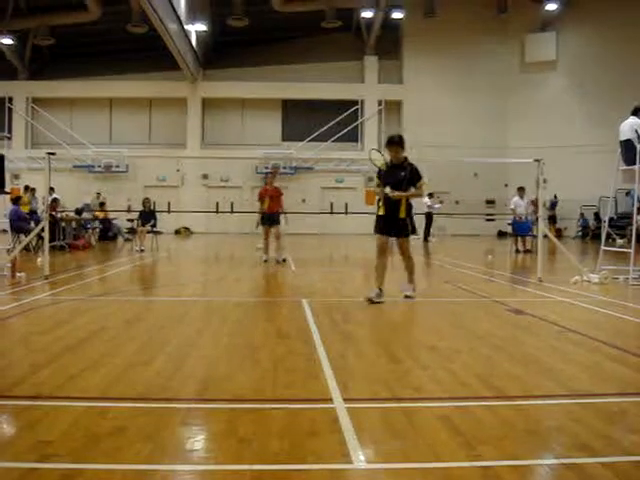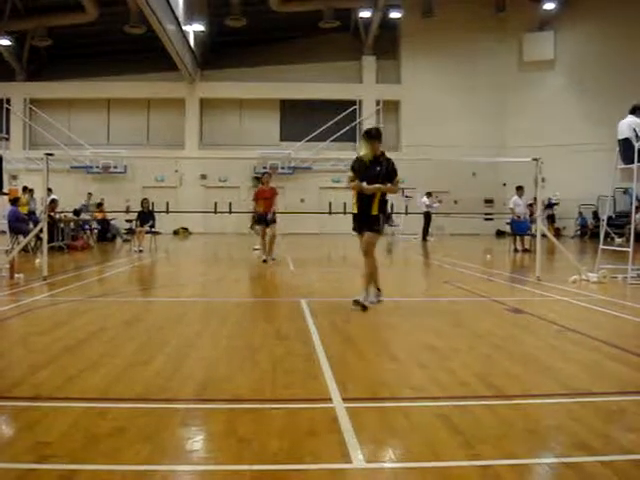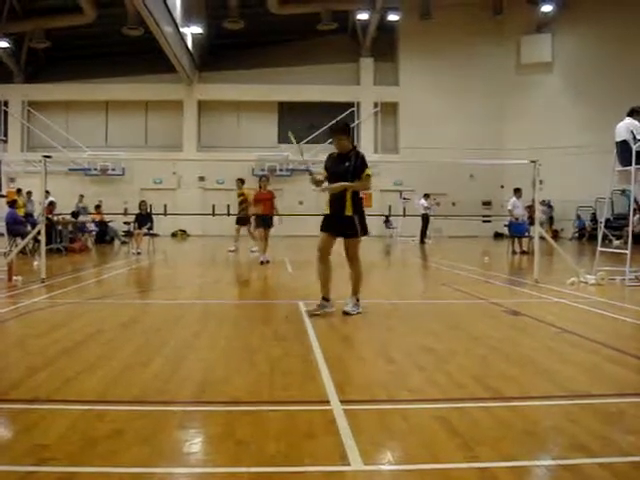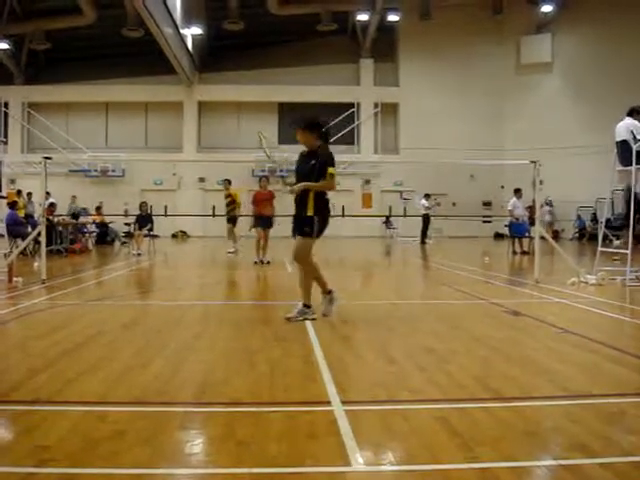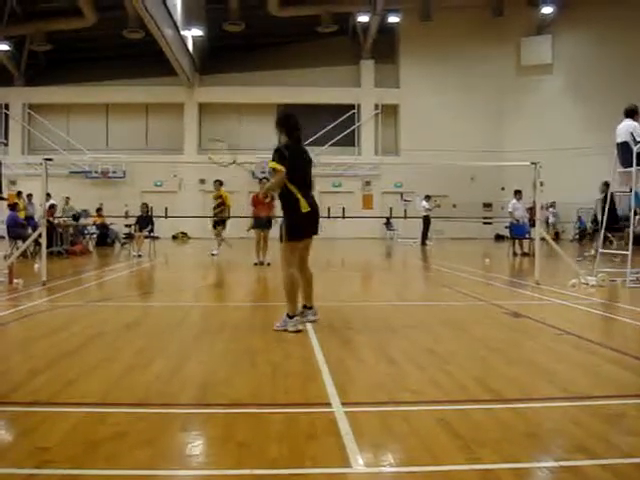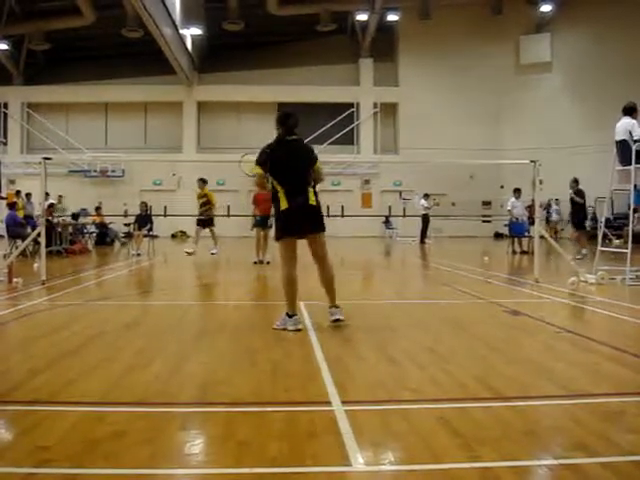
dt=0.4s
person 1, frame 1
left shoulder: (411, 169)
right shoulder: (383, 168)
left elbow: (420, 192)
left wrist: (403, 194)
right wrist: (379, 192)
left hip: (402, 215)
right hip: (384, 213)
left knee: (404, 251)
right knee: (381, 250)
left ankle: (411, 284)
right ankle: (378, 291)
person 1, frame 2
left shoulder: (387, 163)
right shoulder: (358, 161)
left elbow: (395, 188)
right elbow: (349, 183)
left wrist: (379, 187)
right wrist: (354, 185)
left hip: (376, 212)
right hip: (359, 211)
left knee: (368, 250)
right knee: (367, 252)
left ankle: (367, 294)
right ankle: (375, 291)
person 1, frame 3
left shoulder: (358, 158)
right shoulder: (331, 158)
left elbow: (366, 185)
right elbow: (326, 180)
left wrist: (344, 185)
right wrist: (318, 181)
left hip: (352, 213)
right hip: (332, 211)
left knee: (352, 256)
right knee: (322, 252)
left ankle: (355, 300)
right ankle: (325, 301)
person 1, frame 4
left shoulder: (325, 155)
right shoulder: (303, 156)
left elbow: (330, 185)
left wrist: (306, 185)
right wrist: (295, 186)
left hip: (316, 212)
right hip: (301, 211)
left knee: (300, 256)
right knee: (302, 258)
left ankle: (327, 292)
right ankle: (306, 307)
person 1, frame 5
left shoulder: (281, 150)
right shoulder: (302, 151)
left elbow: (279, 179)
left wrist: (267, 188)
left hip: (295, 211)
right hip: (309, 209)
left knee: (289, 263)
right knee: (301, 262)
left ankle: (292, 317)
right ankle: (308, 309)
person 1, frame 6
left shoulder: (270, 150)
right shoulder: (306, 148)
left elbow: (259, 180)
right elbow: (319, 177)
left wrist: (269, 189)
left hip: (286, 209)
right hip: (310, 205)
left knee: (289, 263)
right knee: (322, 259)
left ankle: (292, 316)
right ankle: (334, 308)
